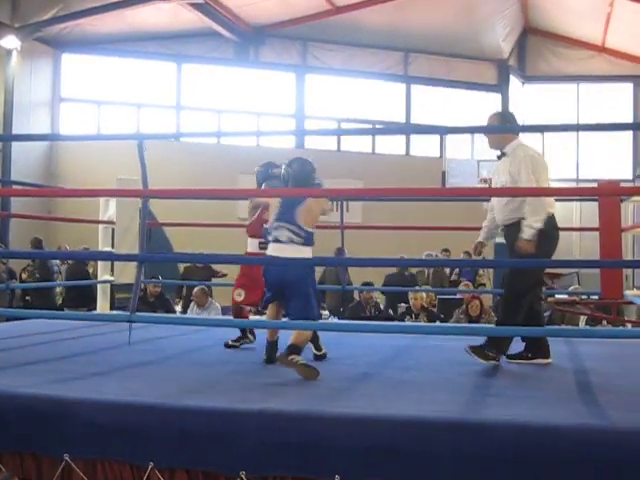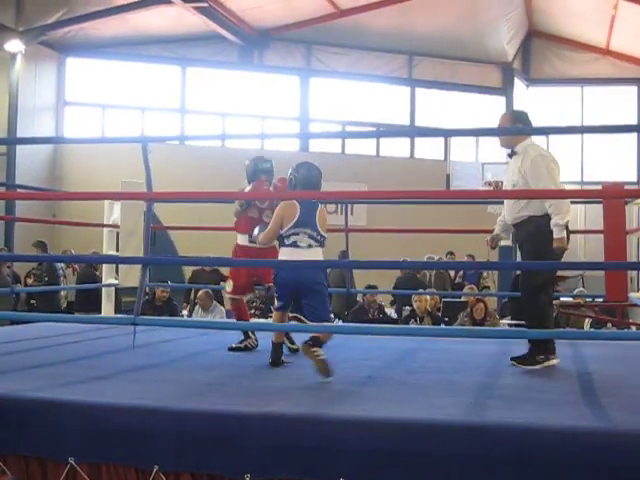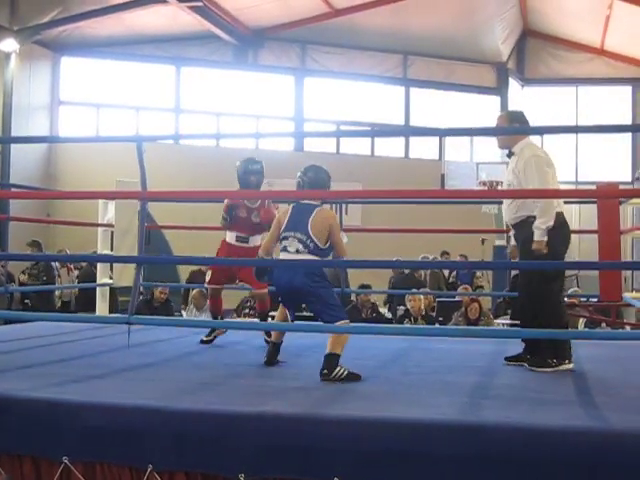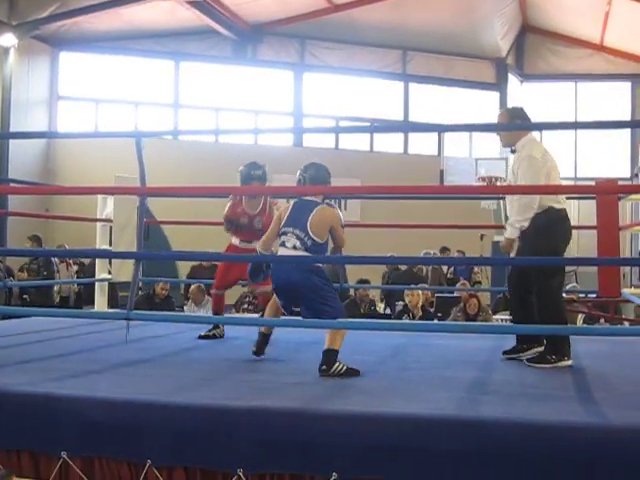
dt=0.2s
person 1, frame 1
left shoulder: (526, 157)
right shoulder: (503, 163)
left elbow: (537, 198)
right elbow: (496, 206)
left wrist: (528, 235)
right wrist: (484, 237)
left hip: (533, 235)
right hip: (519, 233)
left knee: (516, 290)
right knee: (526, 291)
left ankle: (495, 347)
right ankle: (537, 349)
person 1, frame 2
left shoulder: (536, 156)
right shoulder: (516, 160)
right elbow: (513, 204)
left wrist: (559, 232)
right wrist: (498, 231)
left hip: (542, 231)
right hip: (529, 231)
left knee: (535, 290)
right knee: (533, 291)
left ankle: (543, 350)
right ankle: (541, 350)
person 1, frame 3
left shoulder: (532, 156)
right shoulder: (517, 159)
left elbow: (544, 199)
left wrist: (540, 236)
right wrist: (516, 239)
left hip: (543, 233)
right hip: (529, 232)
left knee: (547, 293)
right knee: (528, 293)
left ankle: (559, 355)
right ankle: (535, 349)
person 1, frame 4
left shoulder: (531, 154)
right shoulder: (524, 153)
left elbow: (527, 198)
left wrist: (511, 233)
right wrist: (517, 232)
left hip: (545, 226)
right hip: (538, 228)
left knee: (546, 288)
right knee: (518, 282)
left ankle: (558, 351)
right ankle: (529, 340)
person 2, frame 1
left shoulder: (280, 201)
right shoulder: (316, 204)
right elbow: (326, 205)
left hip: (273, 264)
right hip: (299, 268)
left knee: (276, 303)
right knee: (307, 320)
left ankle: (271, 351)
right ankle: (293, 352)
person 2, frame 2
left shoulder: (286, 207)
right shoulder: (321, 211)
left elbow: (264, 240)
left wrist: (260, 234)
left hip: (286, 270)
right hip: (313, 272)
left knee: (282, 309)
right knee: (323, 324)
left ankle: (276, 354)
right ankle: (314, 344)
person 2, frame 3
left shoulder: (286, 212)
right shoulder: (328, 216)
left elbow: (266, 248)
right elbow: (340, 253)
right wrist: (337, 236)
left hip: (282, 274)
right hip: (311, 276)
left knee: (286, 307)
right knee: (340, 322)
left ankle: (272, 353)
right ankle: (330, 367)
person 2, frame 4
left shoulder: (287, 208)
right shoulder: (329, 213)
left elbow: (266, 242)
right elbow: (340, 246)
left wrist: (258, 260)
right wrist: (336, 223)
left hip: (280, 268)
right hip: (308, 272)
left knee: (278, 300)
right knee: (336, 317)
left ankle: (261, 344)
right ankle: (329, 362)
person 3, frame 1
right shoulder: (255, 201)
right elbow: (254, 223)
right wrist: (263, 204)
right hip: (254, 258)
right knee: (239, 303)
right ankle: (247, 335)
person 3, frame 2
right shoulder: (246, 193)
right elbow: (237, 213)
right wrist: (247, 201)
left hip: (267, 251)
right hip: (243, 251)
right knee: (235, 296)
left ankle: (286, 334)
right ankle: (249, 337)
person 3, frame 3
left shoulder: (266, 200)
right shoulder: (234, 198)
left elbow: (271, 228)
right elbow: (224, 223)
left wrist: (271, 222)
right wrist: (227, 211)
left hip: (252, 250)
right hip: (230, 248)
left knee: (262, 292)
right knee: (213, 286)
right ankle: (216, 327)
person 3, frame 4
left shoulder: (268, 203)
right shoulder: (235, 201)
right elbow: (229, 230)
left wrist: (267, 231)
right wrist: (229, 221)
left hip: (257, 251)
right hip: (236, 249)
left knee: (265, 292)
right knee: (218, 289)
right ankle: (217, 326)
